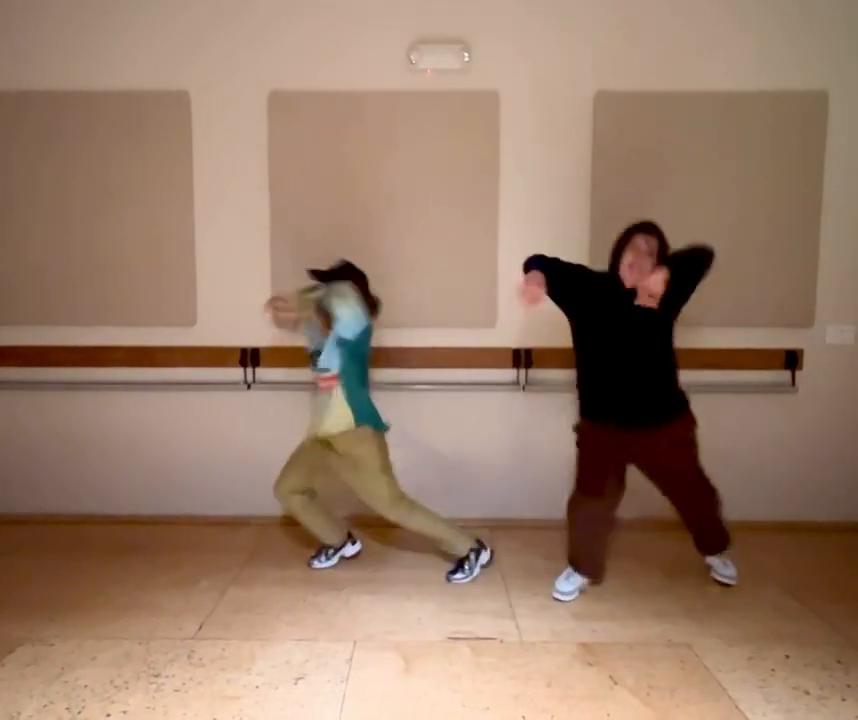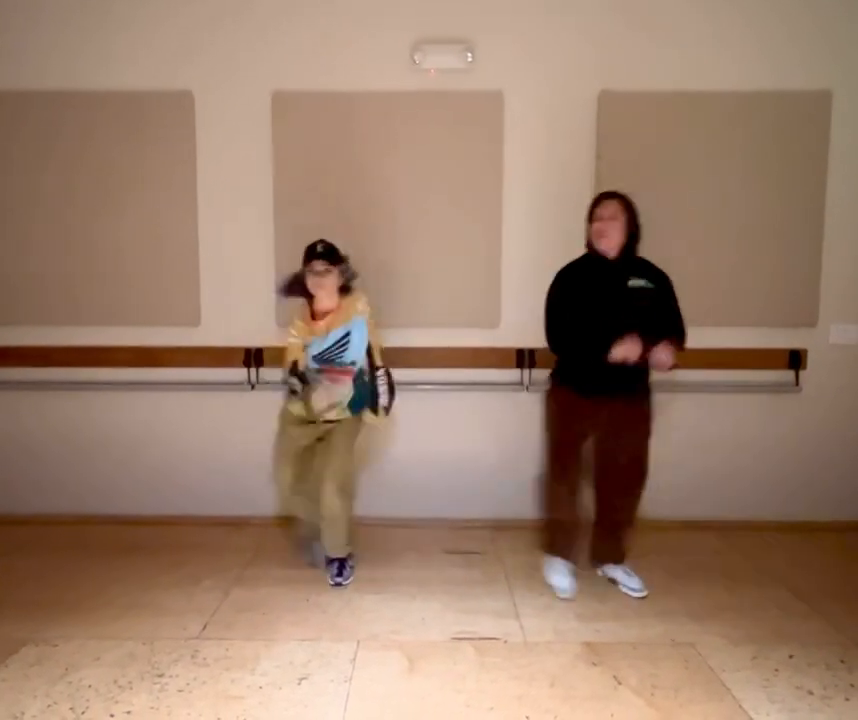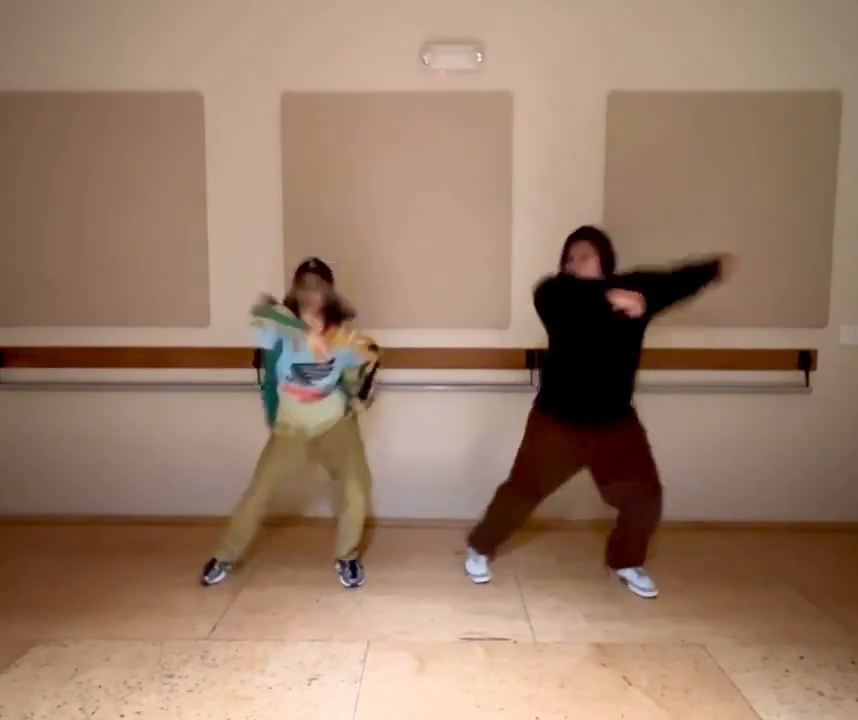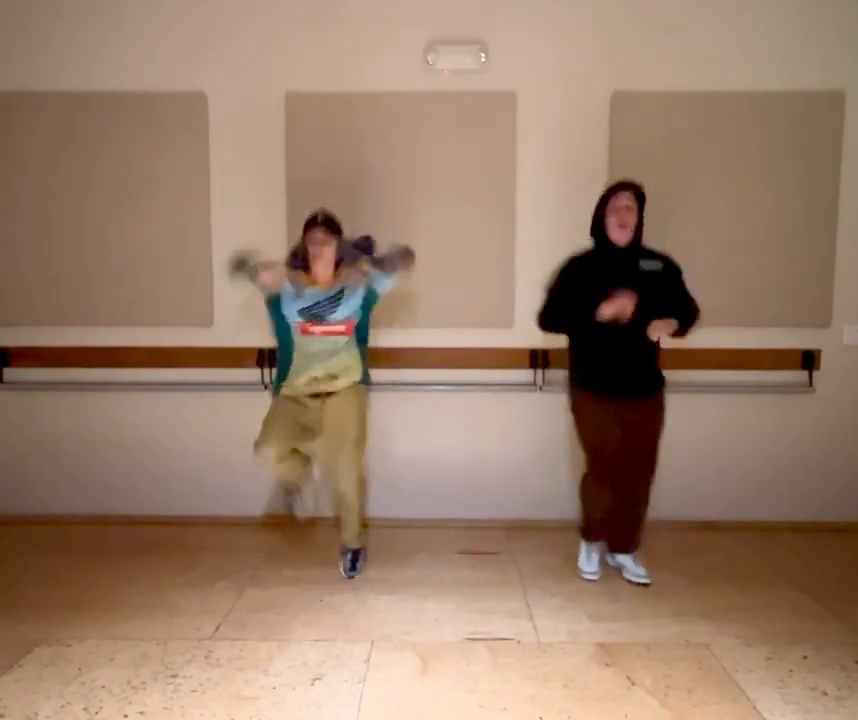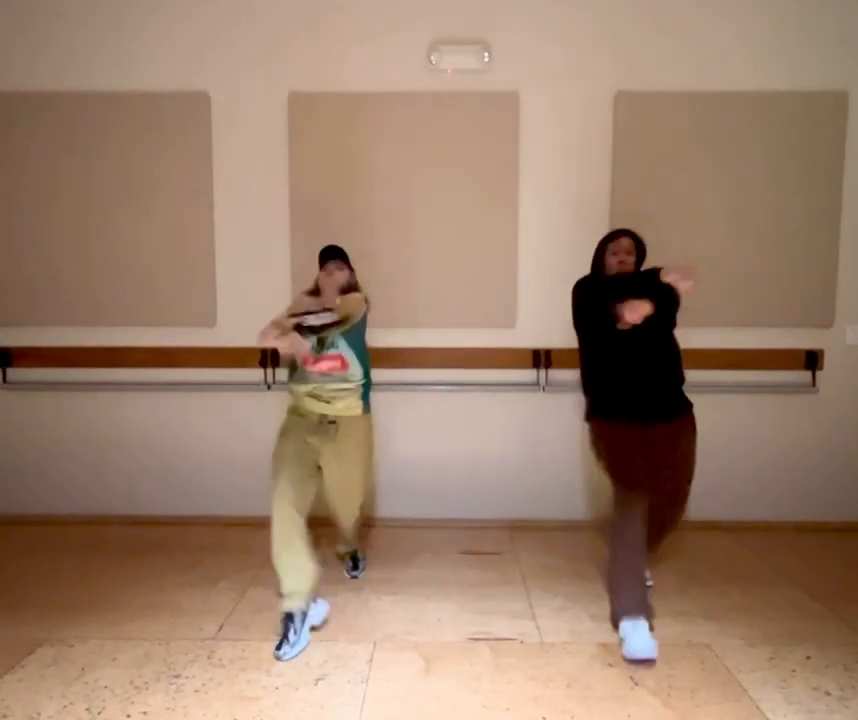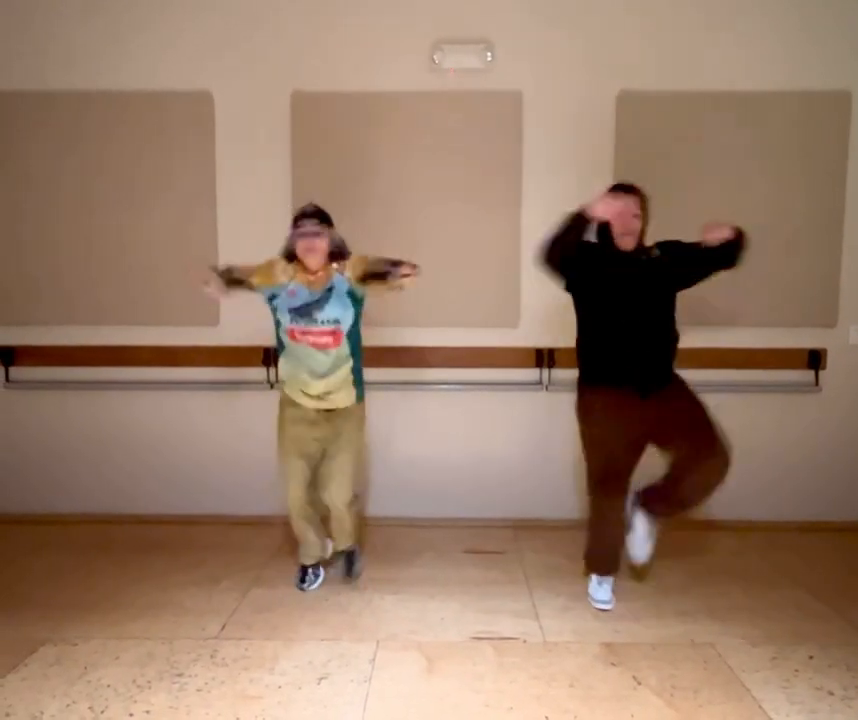
dt=0.3s
person 1, frame 1
left shoulder: (663, 291)
right shoulder: (586, 286)
left elbow: (701, 257)
right elbow: (541, 263)
left wrist: (665, 275)
right wrist: (536, 275)
left hip: (664, 423)
right hip: (603, 424)
left knee: (694, 491)
right knee: (592, 496)
left ankle: (716, 550)
right ankle: (581, 569)
person 1, frame 2
left shoulder: (650, 278)
right shoulder: (572, 277)
left elbow: (671, 327)
right elbow: (558, 338)
left wrist: (666, 349)
right wrist: (609, 349)
left hip: (628, 395)
right hip: (573, 393)
left knee: (622, 481)
right knee: (564, 472)
left ankle: (610, 559)
right ankle: (559, 554)
person 1, frame 3
left shoulder: (636, 287)
right shoulder: (559, 291)
left elbow: (677, 282)
right elbow: (547, 299)
left wrist: (714, 268)
right wrist: (608, 299)
left hip: (615, 422)
right hip: (558, 420)
left knee: (644, 496)
right knee: (525, 487)
left ankle: (626, 563)
right ankle: (480, 547)
person 1, frame 4
left shoulder: (658, 265)
right shoulder: (581, 267)
left elbow: (685, 307)
right elbow: (550, 319)
left wrist: (672, 322)
right wrist: (600, 310)
left hip: (645, 390)
right hip: (594, 390)
left knee: (637, 474)
right knee: (603, 468)
left ankle: (621, 549)
right ankle: (591, 539)
person 1, frame 5
left shoulder: (655, 285)
right shoulder: (589, 292)
left elbow: (668, 301)
right elbow: (605, 310)
left wrist: (648, 305)
right wrist: (664, 286)
left hip: (671, 417)
right hip: (615, 419)
left knee: (668, 502)
right knee: (633, 495)
left ankle: (631, 565)
right ankle: (632, 617)
person 1, frame 6
left shoulder: (665, 259)
right shoulder: (587, 262)
left elbow: (721, 257)
right elbow: (557, 253)
left wrist: (727, 237)
right wrist: (589, 217)
left hip: (663, 387)
right hip: (605, 394)
left knee: (709, 459)
right knee: (609, 486)
left ankle: (645, 508)
right ankle: (601, 572)
person 2, frame 1
left shoulder: (353, 321)
right shoulder: (323, 322)
left elbow: (343, 291)
left wrist: (306, 302)
right wrist: (288, 310)
left hip: (356, 434)
right hip: (323, 434)
left knee: (390, 502)
right knee: (287, 489)
left ankle: (470, 550)
right ankle: (339, 541)
person 2, frame 2
left shoulder: (359, 307)
right shoulder: (300, 321)
left elbow: (374, 354)
right elbow: (292, 369)
left wrist: (383, 392)
right wrist: (303, 391)
left hip: (344, 414)
right hip: (300, 413)
left knee: (332, 485)
right knee: (288, 482)
left ankle: (338, 554)
right ankle: (313, 529)
person 2, frame 3
left shoulder: (345, 337)
right shoulder: (281, 324)
left elbow: (371, 358)
right elbow: (260, 313)
left wrist: (361, 396)
right wrist: (288, 320)
left hip: (336, 426)
right hip: (289, 431)
left knee: (356, 490)
right knee: (257, 496)
left ankle: (347, 557)
right ankle: (224, 558)
person 2, frame 4
left shoulder: (360, 281)
right shoulder: (288, 281)
left elbow: (402, 259)
right elbow: (243, 266)
left wrist: (385, 263)
right wrist: (255, 271)
left hip: (343, 390)
right hip: (296, 390)
left knee: (346, 476)
right knee: (268, 448)
left ankle: (352, 543)
right ankle: (297, 470)
person 2, frame 5
left shoulder: (355, 304)
right shoulder: (301, 308)
left elbow: (334, 315)
right elbow: (275, 335)
left wrist: (292, 330)
right wrist: (289, 341)
left hip: (347, 418)
right hip: (302, 416)
left knee: (347, 503)
right knee: (285, 503)
left ankle: (350, 548)
right ankle: (298, 608)
person 2, frame 6
left shoulder: (347, 274)
right shoulder: (280, 275)
left elbow: (388, 275)
right elbow: (238, 278)
left wrist: (390, 272)
right wrist: (224, 277)
left hip: (343, 403)
right hip: (295, 402)
left knee: (337, 490)
right knee: (296, 489)
left ankle: (346, 544)
right ankle: (312, 555)
